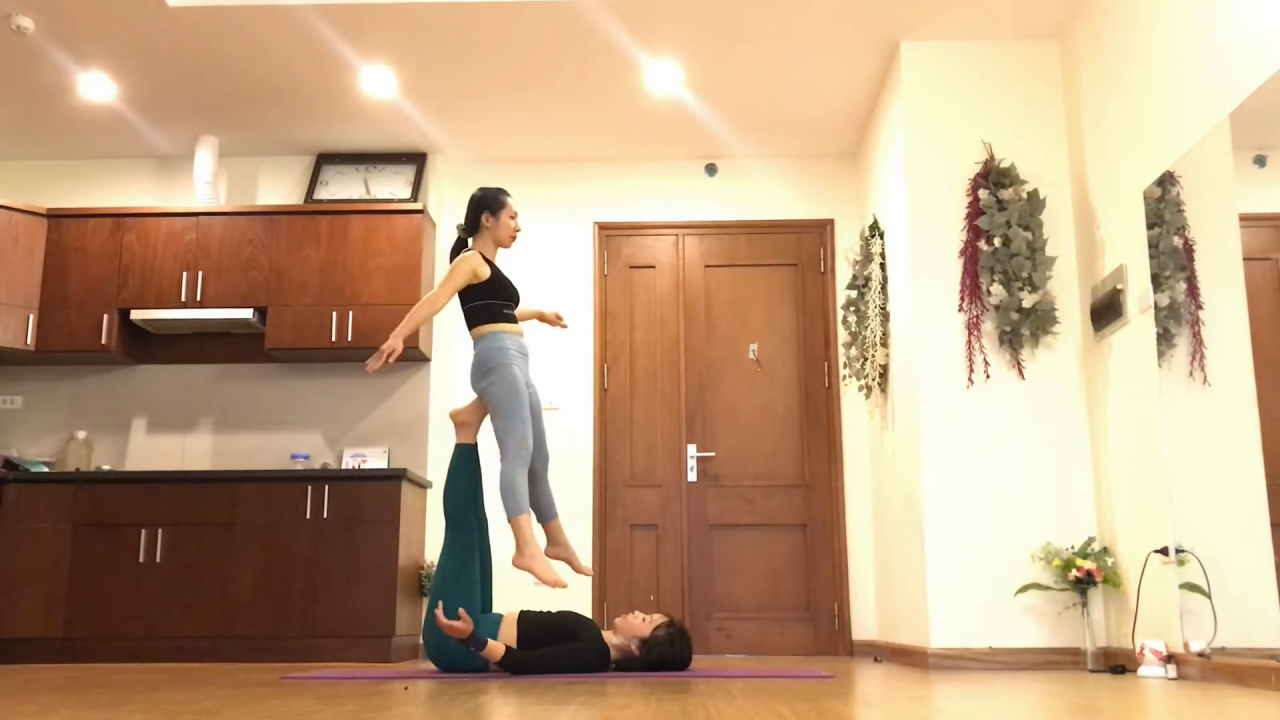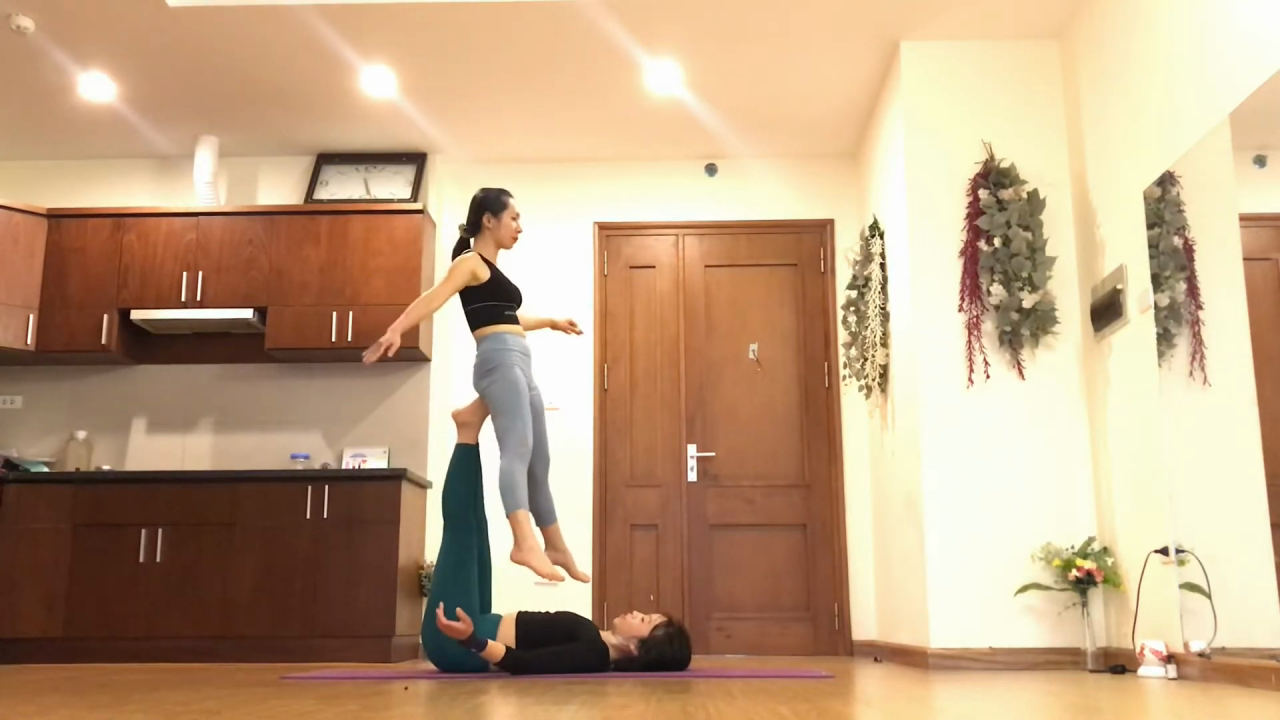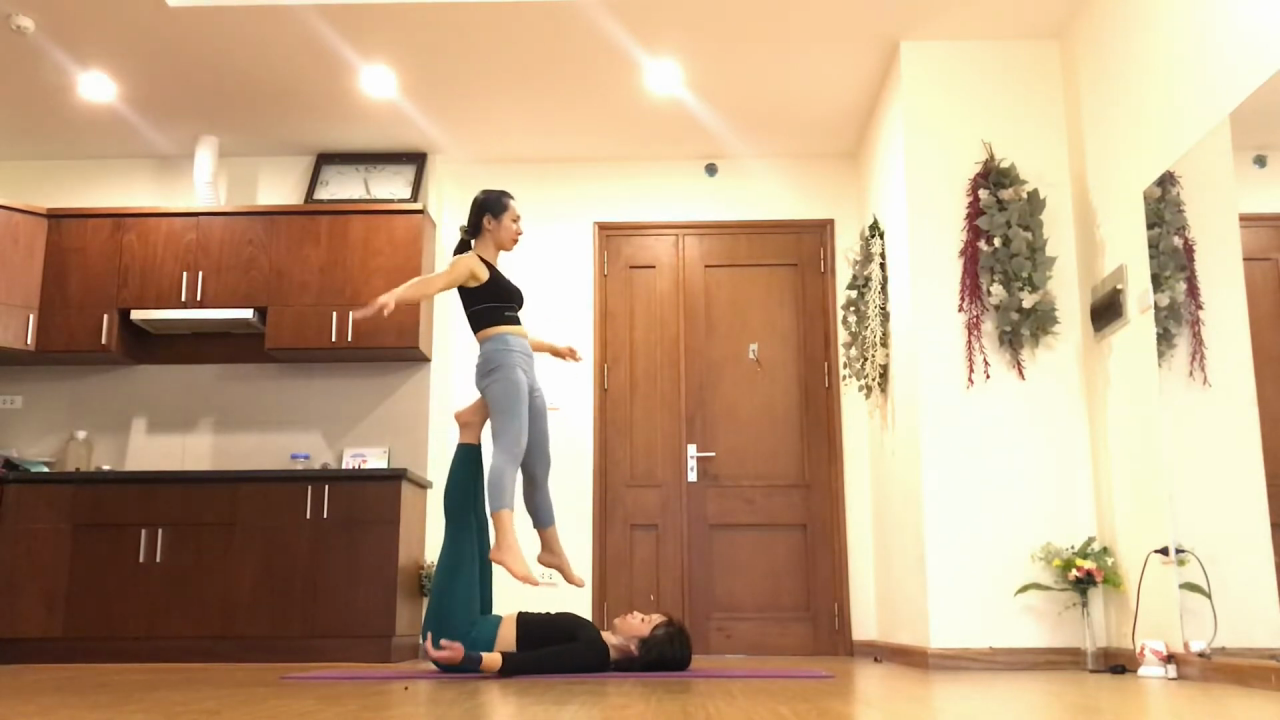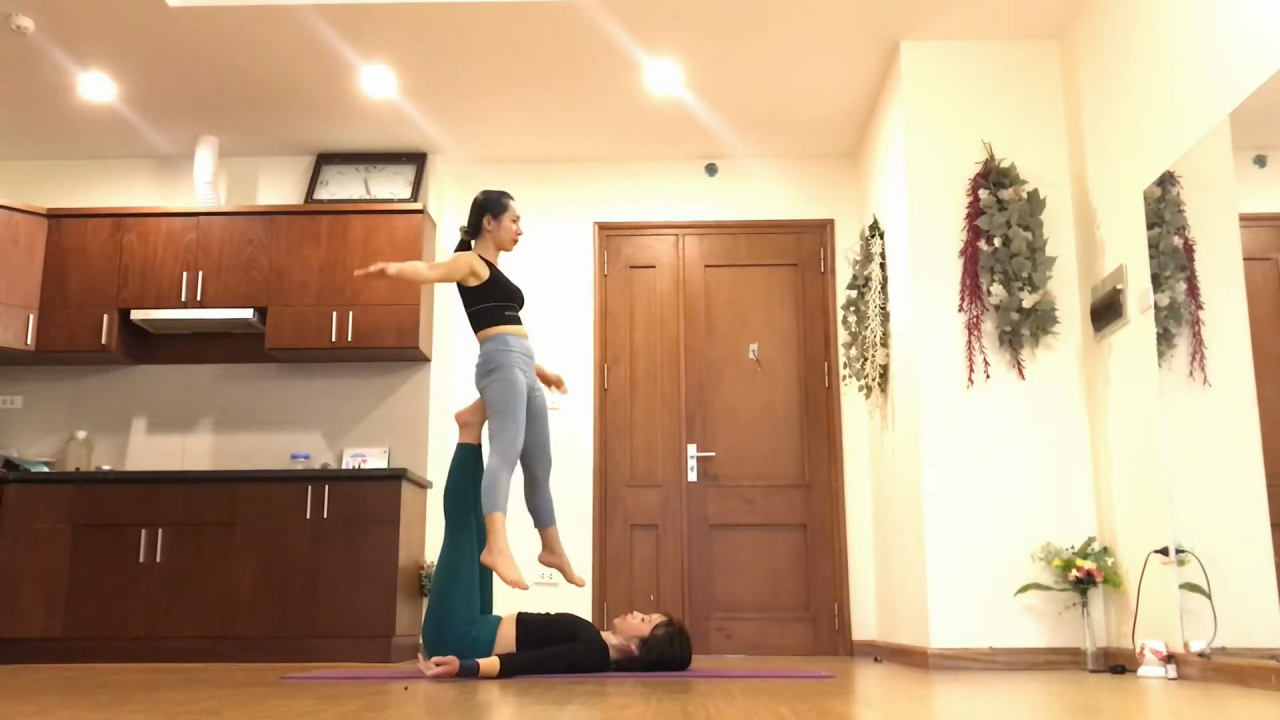
dt=0.2s
person 1, frame 1
left shoulder: (490, 269)
right shoulder: (471, 260)
right elbow: (434, 300)
left wrist: (539, 313)
right wrist: (397, 337)
left hip: (515, 363)
right hip: (498, 359)
left knee: (537, 460)
right knee: (518, 452)
left ankle: (556, 541)
right ankle: (527, 549)
person 1, frame 2
left shoulder: (492, 271)
right shoulder: (470, 262)
right elbow: (433, 298)
left wrist: (549, 322)
right wrist: (395, 329)
left hip: (518, 364)
right hip: (500, 361)
left knee: (538, 462)
right knee: (518, 450)
left ankle: (554, 546)
right ankle: (525, 543)
person 1, frame 3
left shoulder: (494, 273)
right shoulder: (471, 263)
right elbow: (429, 283)
left wrist: (551, 347)
right wrist: (391, 296)
left hip: (521, 366)
right hip: (502, 362)
left knee: (538, 465)
right knee: (511, 448)
left ankle: (551, 548)
right ankle: (506, 543)
person 1, frame 4
left shoulder: (495, 273)
right shoulder: (471, 262)
right elbow: (428, 270)
left wrist: (541, 370)
right wrist: (393, 267)
left hip: (520, 368)
right hip: (502, 363)
left knee: (539, 465)
right knee: (507, 450)
left ankle: (552, 548)
right ankle: (497, 545)
person 2, frame 1
left shoulder: (594, 655)
right shoulder: (595, 642)
left elbow: (521, 663)
left wrist: (471, 638)
left hip: (455, 646)
right hip: (475, 631)
left knee: (462, 532)
left ankle: (467, 431)
person 2, frame 2
left shoulder: (594, 655)
right shoulder: (594, 643)
left elbow: (521, 663)
left wrist: (471, 640)
left hip: (454, 647)
right hip: (474, 632)
left knee: (461, 532)
left ankle: (468, 431)
person 2, frame 3
left shoulder: (594, 654)
right shoulder: (595, 644)
left elbow: (520, 664)
left wrist: (466, 658)
left hip: (459, 641)
right hip: (471, 638)
left knee: (461, 532)
left ankle: (471, 431)
person 2, frame 4
left shoulder: (594, 654)
right shoulder: (596, 644)
left elbow: (518, 665)
left wrist: (462, 666)
left hip: (458, 641)
right hip: (471, 636)
left knee: (461, 531)
left ankle: (471, 430)
